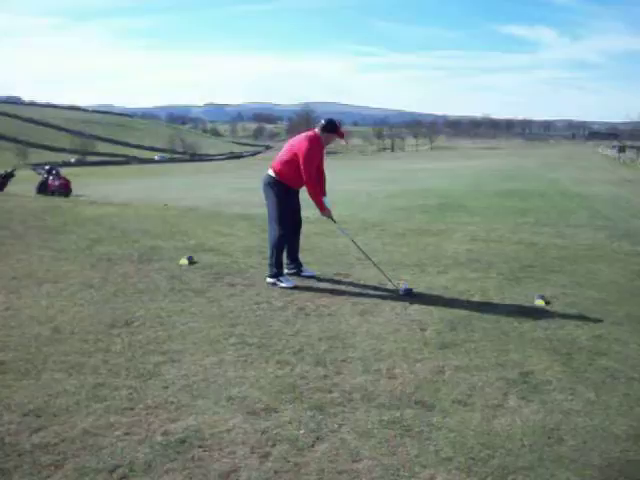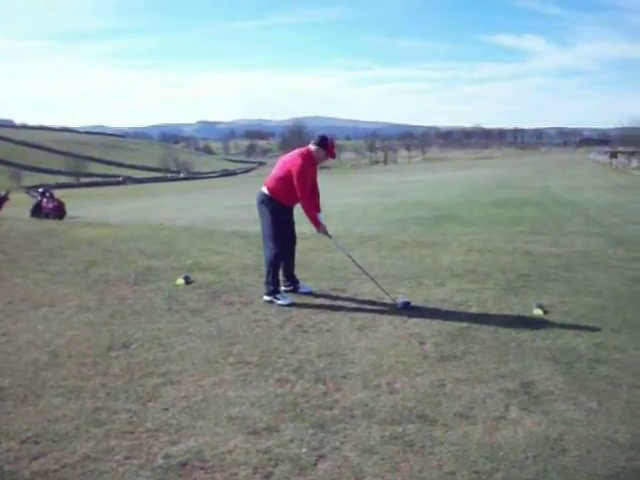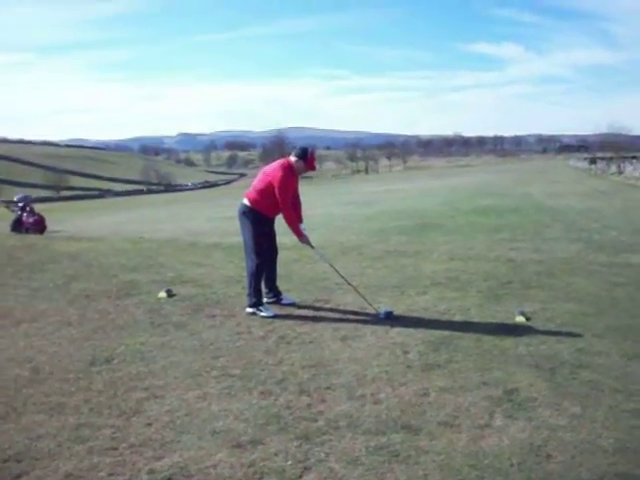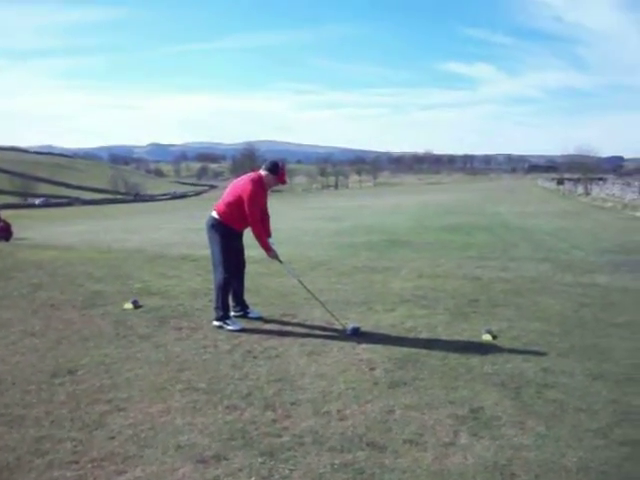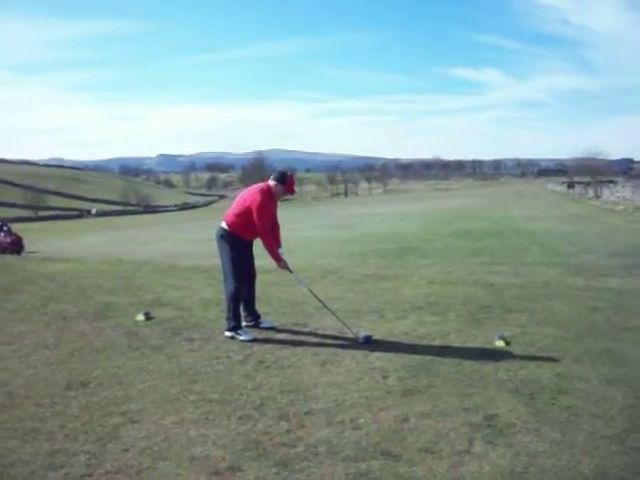
dt=1s
person 1, frame 1
left shoulder: (317, 144)
right shoulder: (307, 146)
left elbow: (319, 173)
right elbow: (309, 181)
left wrist: (324, 200)
right wrist: (322, 207)
left hip: (289, 186)
right hip: (276, 184)
left knee: (295, 225)
right knee: (280, 228)
left ankle: (293, 265)
right ankle: (274, 274)
person 1, frame 2
left shoulder: (310, 161)
right shoulder: (300, 162)
left elbow: (313, 190)
right elbow: (304, 197)
left wrist: (319, 216)
right wrist: (317, 224)
left hip: (283, 203)
right hip: (270, 202)
left knee: (289, 243)
right knee: (276, 246)
left ankle: (289, 282)
right ankle: (271, 291)
person 1, frame 3
left shoulder: (290, 172)
right shoulder: (281, 174)
left elbow: (295, 201)
right elbow: (286, 208)
left wrist: (301, 226)
right wrist: (300, 234)
left hip: (264, 215)
right hip: (252, 214)
left knee: (271, 254)
right knee: (257, 258)
left ankle: (272, 294)
right ankle: (254, 303)
person 1, frame 4
left shoulder: (260, 186)
right shoulder: (251, 187)
left elbow: (263, 215)
right elbow: (255, 222)
left wrist: (269, 240)
right wrist: (268, 249)
left hip: (232, 228)
right hip: (220, 227)
left knee: (238, 268)
right knee: (225, 272)
left ankle: (239, 307)
right ankle: (221, 316)
person 1, frame 5
left shoulder: (269, 196)
right shoulder: (260, 198)
left elbow: (273, 225)
right elbow: (264, 233)
left wrist: (278, 250)
right wrist: (278, 258)
left hip: (242, 238)
right hip: (229, 237)
left knee: (249, 278)
right knee: (235, 282)
left ankle: (250, 318)
right ankle: (232, 327)
